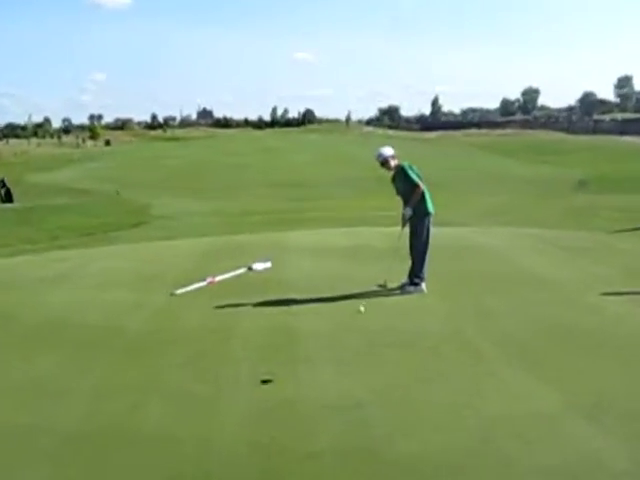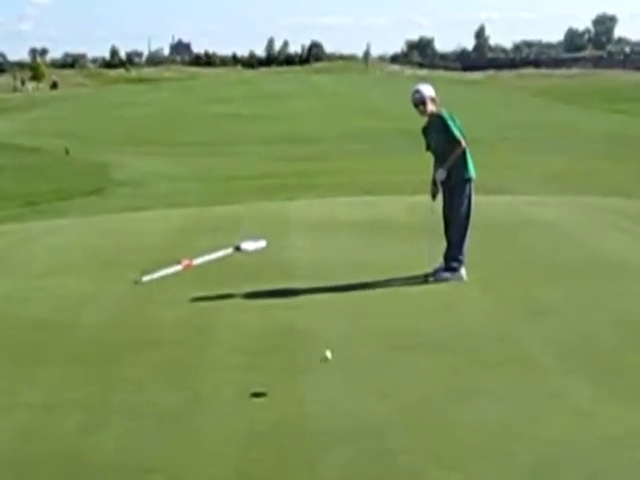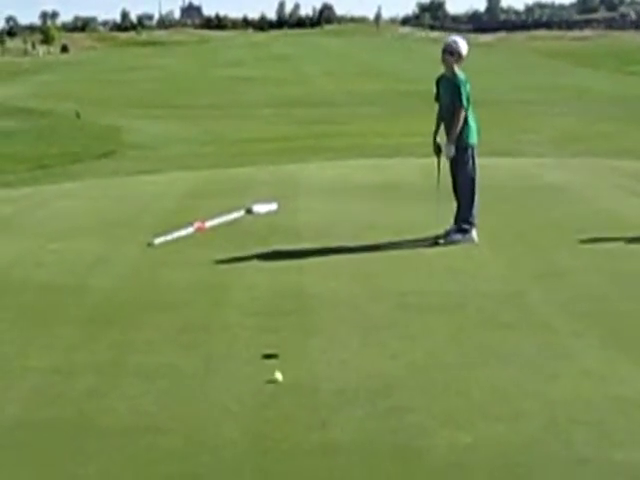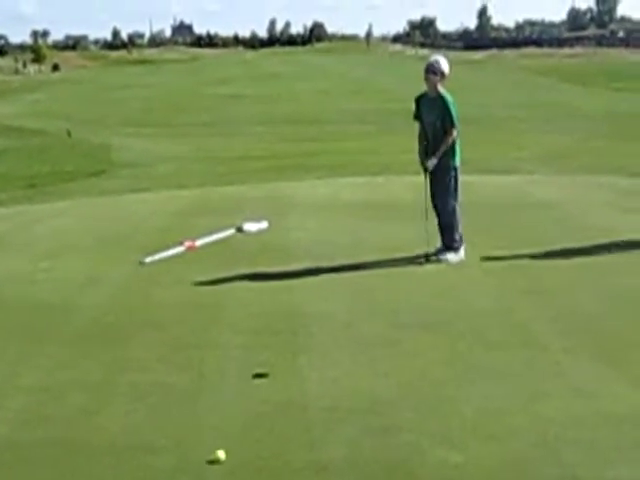
dt=0.7s
person 1, frame 1
left shoulder: (405, 168)
right shoulder: (395, 178)
left elbow: (420, 187)
left wrist: (409, 208)
right wrist: (405, 214)
left hip: (422, 211)
right hip: (414, 213)
left knee: (419, 247)
right knee: (414, 247)
person 1, frame 2
left shoulder: (444, 118)
right shoulder: (427, 128)
left elbow: (461, 145)
left wrist: (444, 169)
right wrist: (434, 181)
left hip: (461, 175)
right hip: (448, 178)
left knee: (458, 221)
right knee: (449, 220)
left ankle: (456, 267)
right ankle: (450, 262)
person 1, frame 3
left shoulder: (459, 80)
right shoulder: (441, 80)
left elbow: (461, 113)
left wrist: (451, 142)
right wrist: (435, 136)
left hip: (463, 138)
right hip: (453, 139)
left knee: (465, 183)
right knee: (457, 183)
left ankle: (467, 229)
right ankle: (461, 224)
person 1, frame 4
left shoulder: (445, 100)
right shoulder: (421, 100)
left elbow: (452, 132)
left wrist: (436, 157)
right wrist: (421, 152)
left hip: (446, 159)
right hip: (431, 158)
left knee: (447, 203)
right knee: (437, 202)
left ankle: (455, 247)
right ankle: (450, 242)
